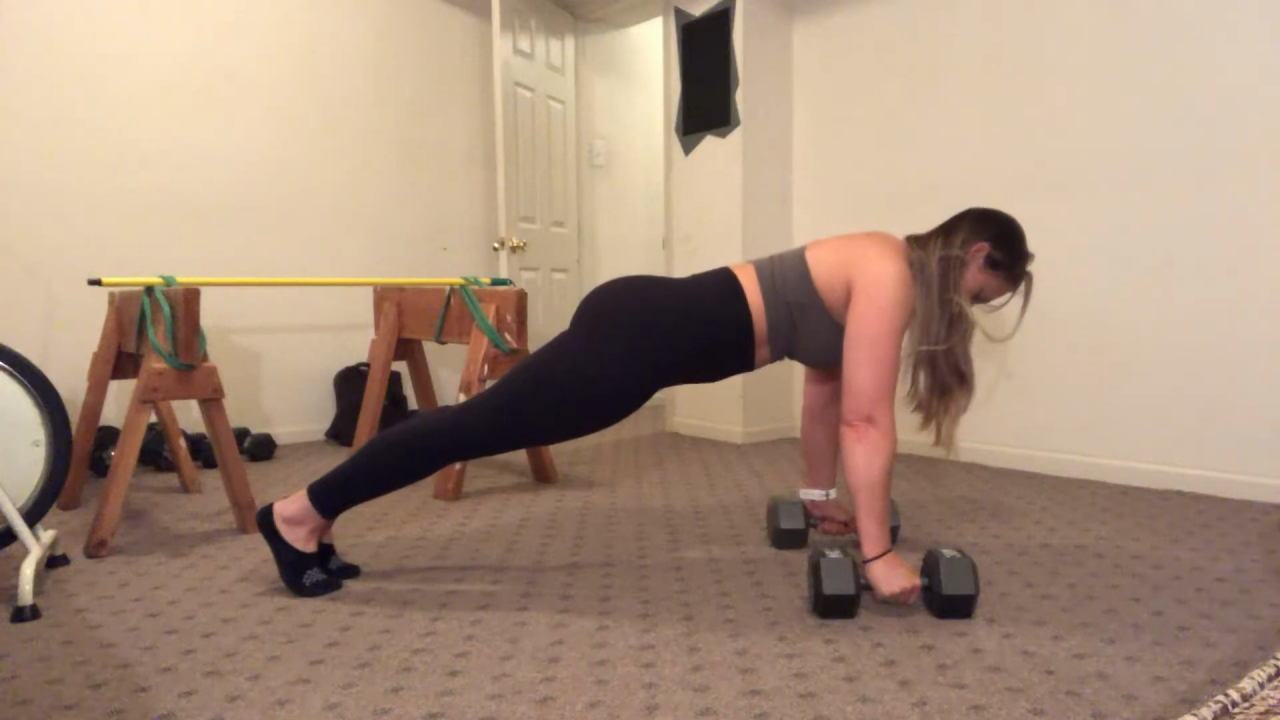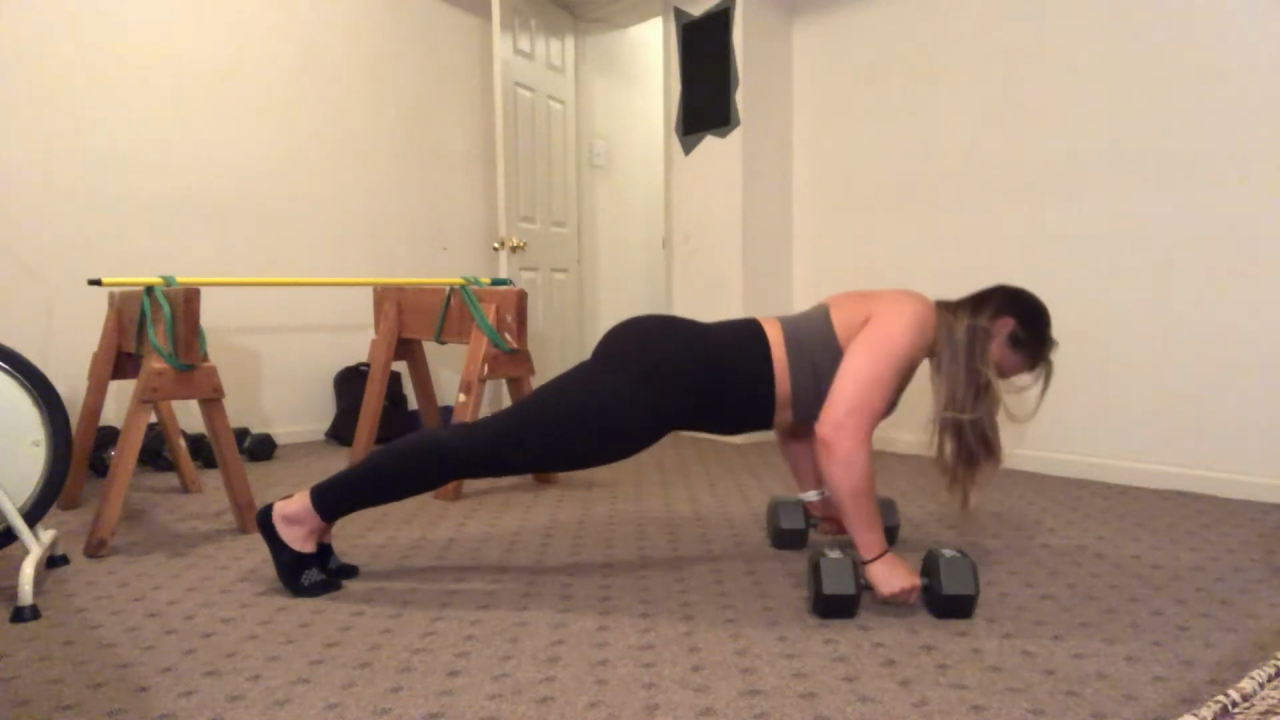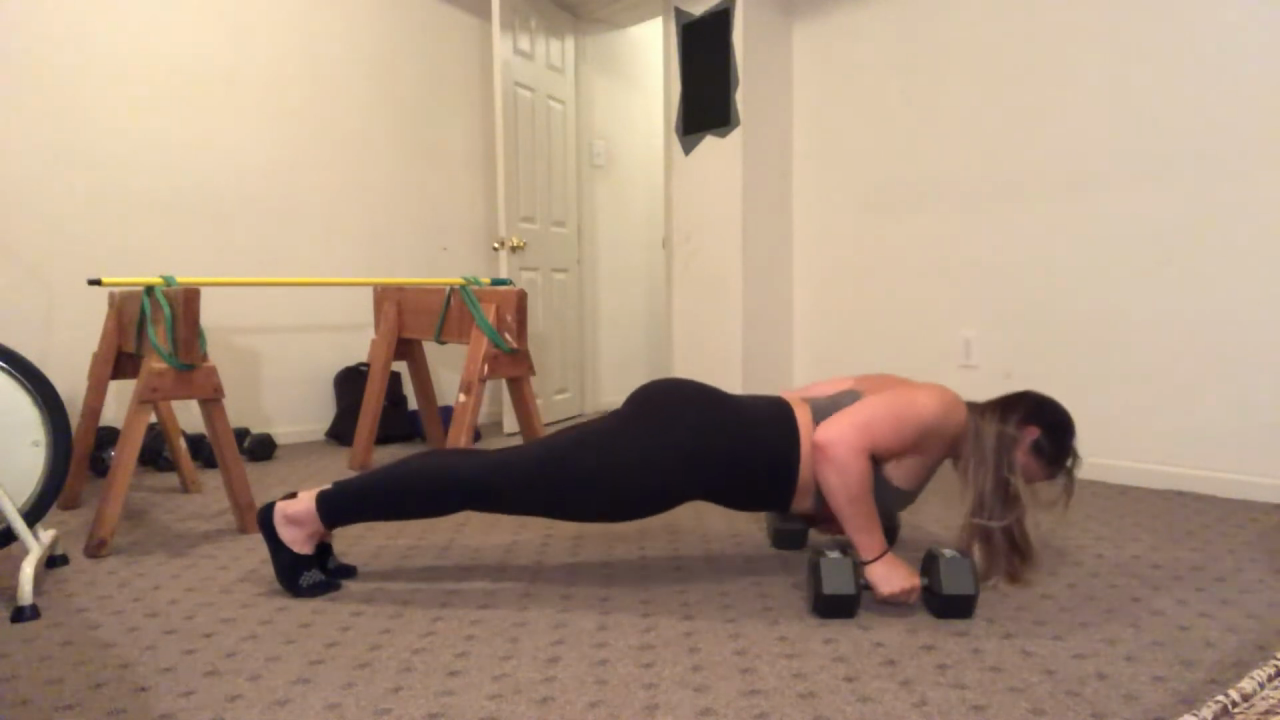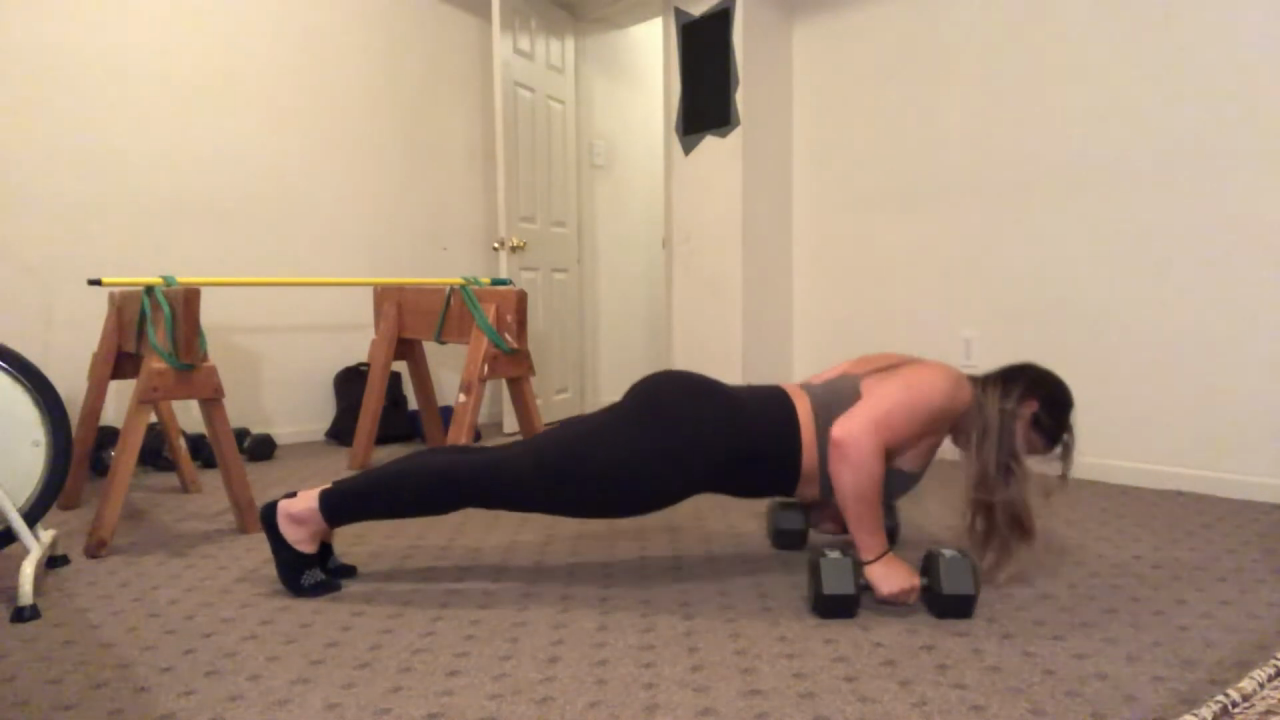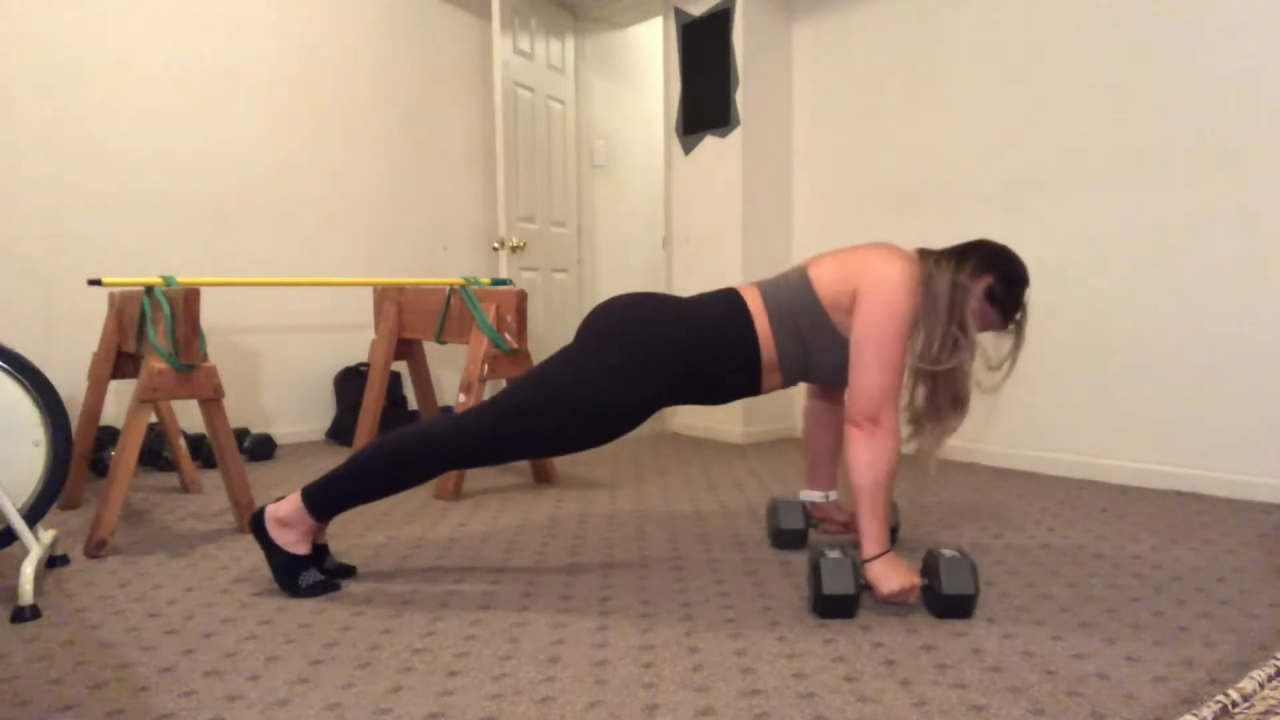
dt=1s
person 1, frame 1
left shoulder: (877, 269)
right shoulder: (890, 272)
left elbow: (825, 389)
right elbow: (866, 419)
left wrist: (819, 496)
right wrist: (878, 554)
left hip: (654, 326)
right hip: (645, 334)
left knee: (486, 425)
right knee: (481, 426)
left ankle: (317, 516)
right ankle: (300, 511)
person 1, frame 2
left shoulder: (894, 323)
right shoulder: (915, 320)
left elbow: (796, 414)
right elbow: (840, 433)
left wrist: (821, 499)
right wrist: (876, 556)
left hip: (675, 368)
right hip: (664, 375)
left knee: (493, 446)
right knee: (490, 447)
left ankle: (316, 514)
right ankle: (301, 515)
person 1, frame 3
left shoulder: (911, 400)
right shoulder: (944, 415)
right elbow: (838, 446)
left wrist: (825, 510)
right wrist: (876, 557)
left hip: (696, 425)
right hip: (689, 445)
left knee: (500, 473)
right knee: (495, 480)
left ankle: (320, 507)
right ankle: (302, 514)
person 1, frame 4
left shoulder: (909, 373)
right shoulder: (945, 390)
right elbow: (851, 441)
left wrist: (819, 501)
right wrist: (876, 557)
left hip: (694, 416)
right hip: (690, 438)
left knee: (505, 468)
right knee: (500, 479)
left ankle: (319, 506)
right ankle: (307, 512)
person 1, frame 5
left shoulder: (880, 281)
right shoulder: (898, 279)
left elbow: (829, 392)
right elbow: (870, 421)
left wrist: (819, 499)
right wrist: (876, 553)
left hip: (662, 346)
right hip: (651, 351)
left knee: (483, 435)
right knee: (478, 437)
left ankle: (309, 517)
right ankle: (292, 516)
